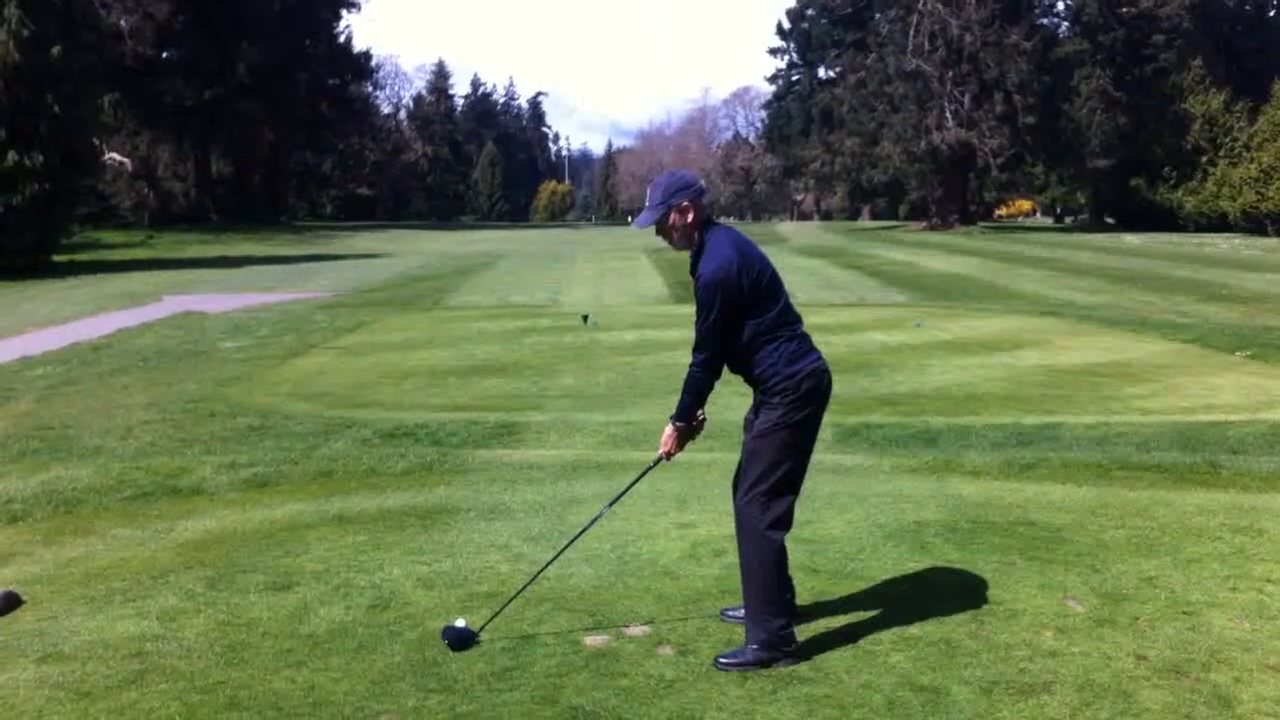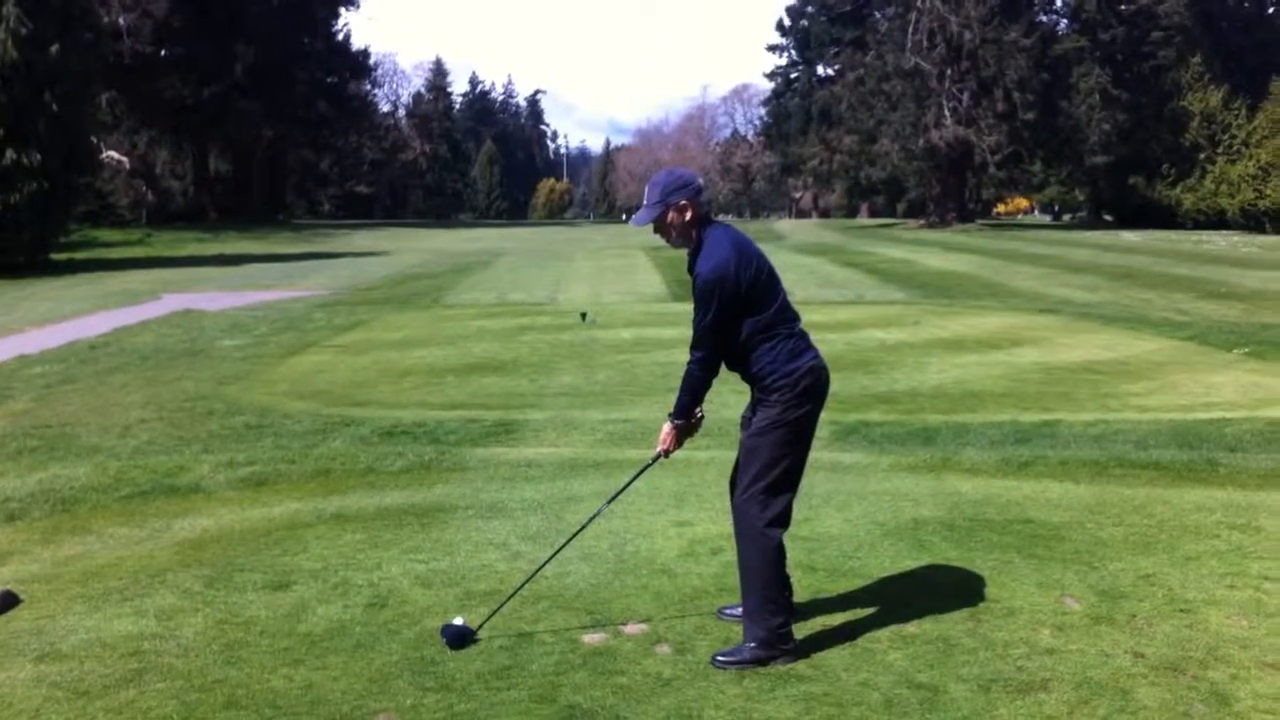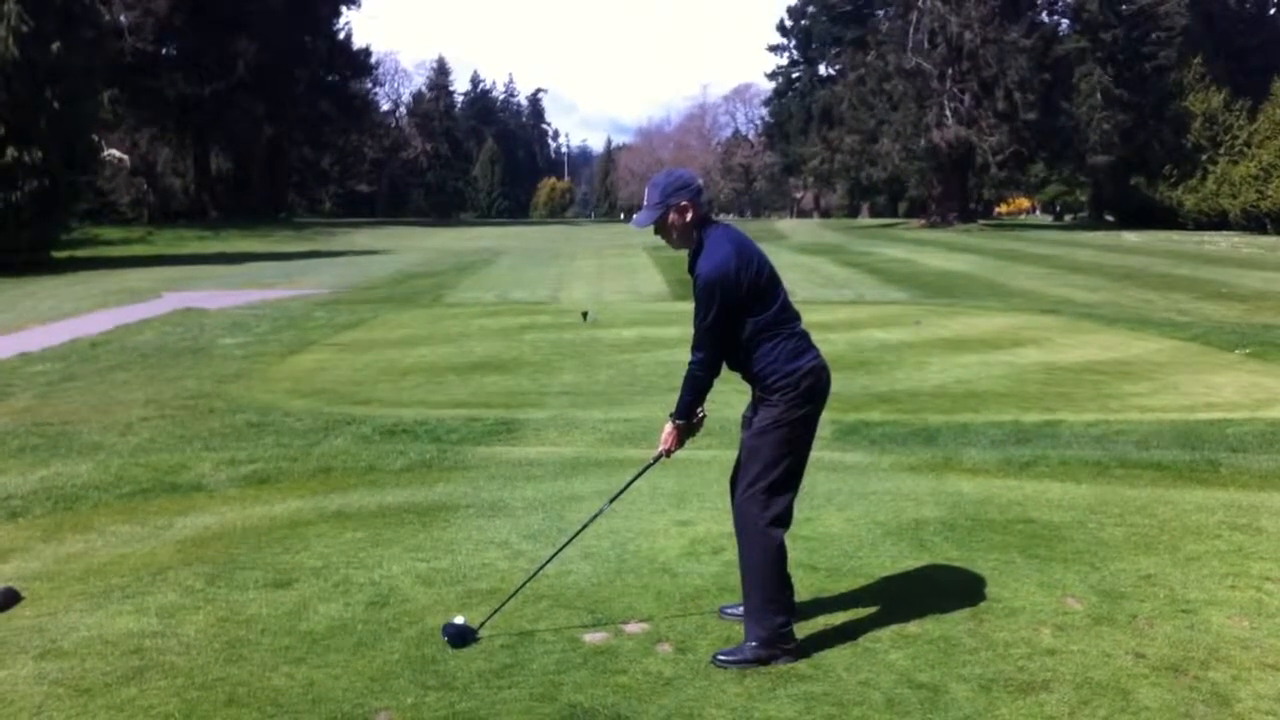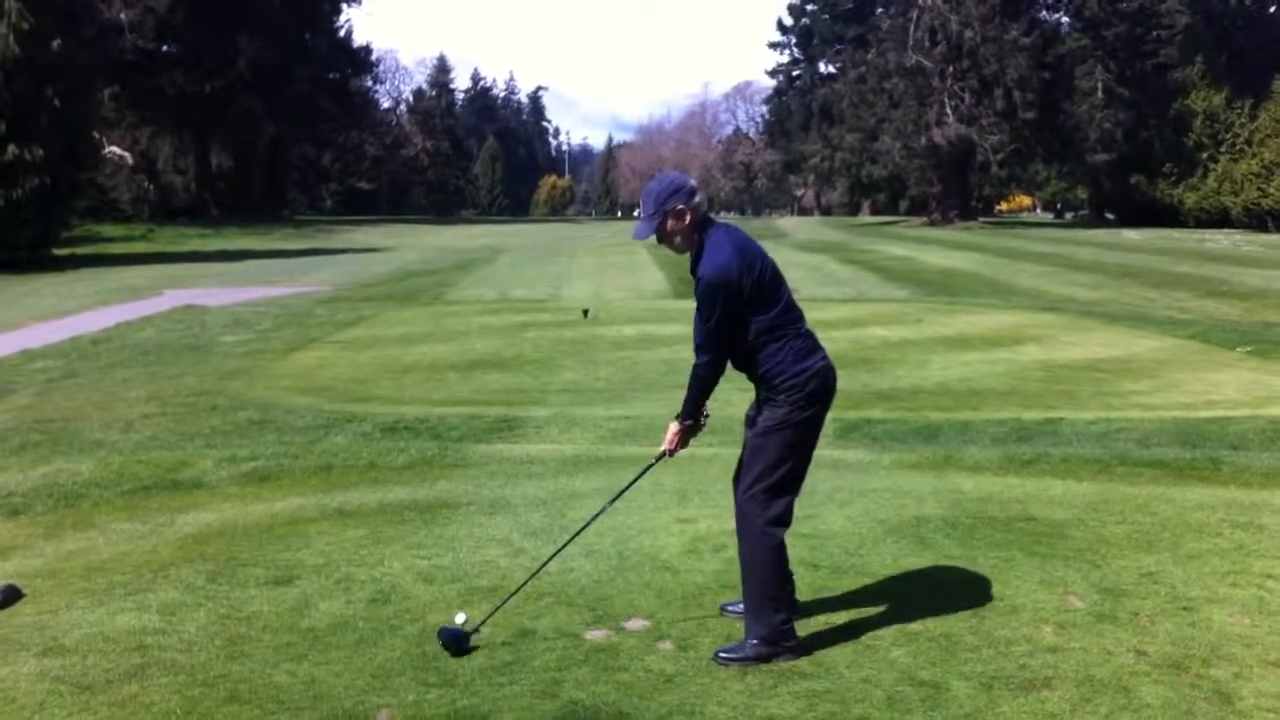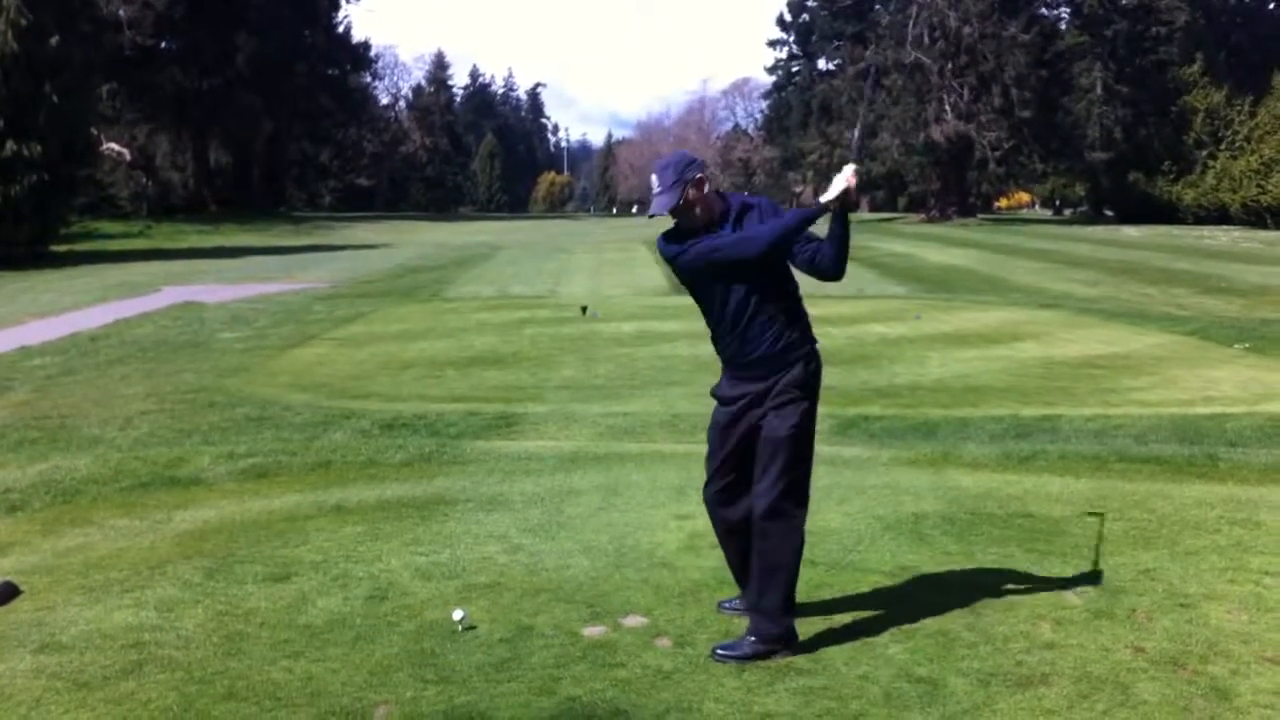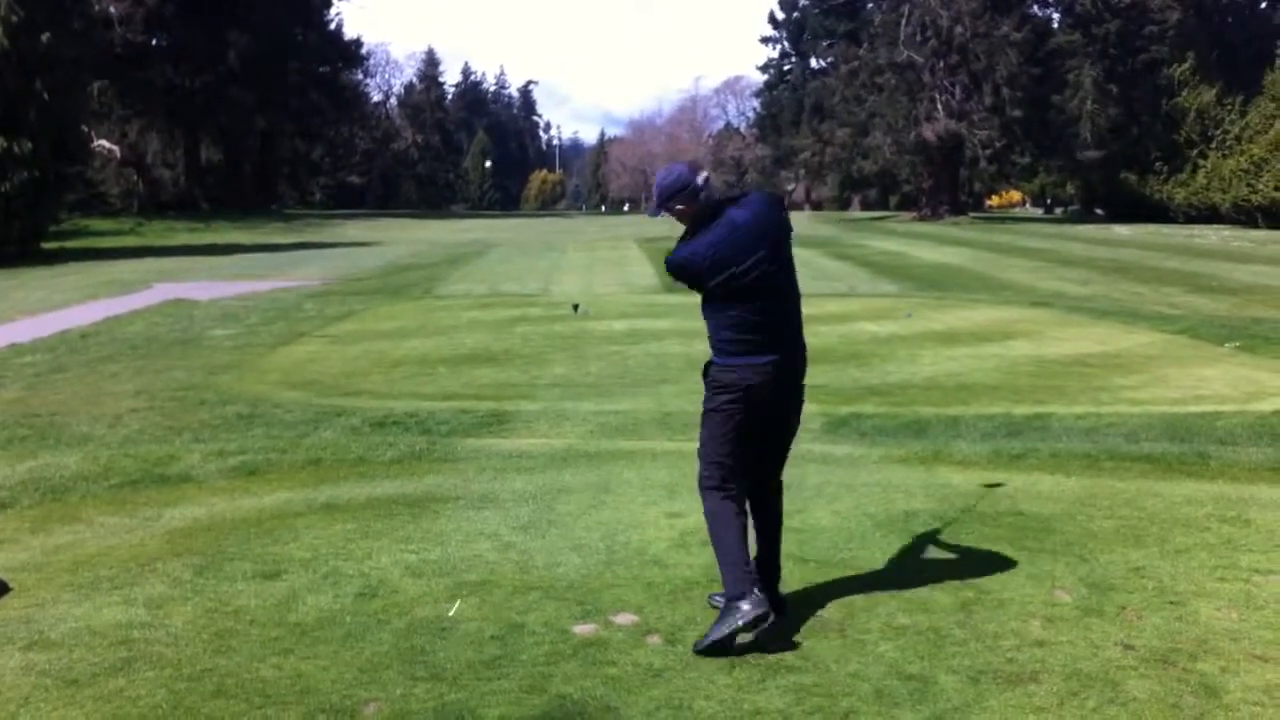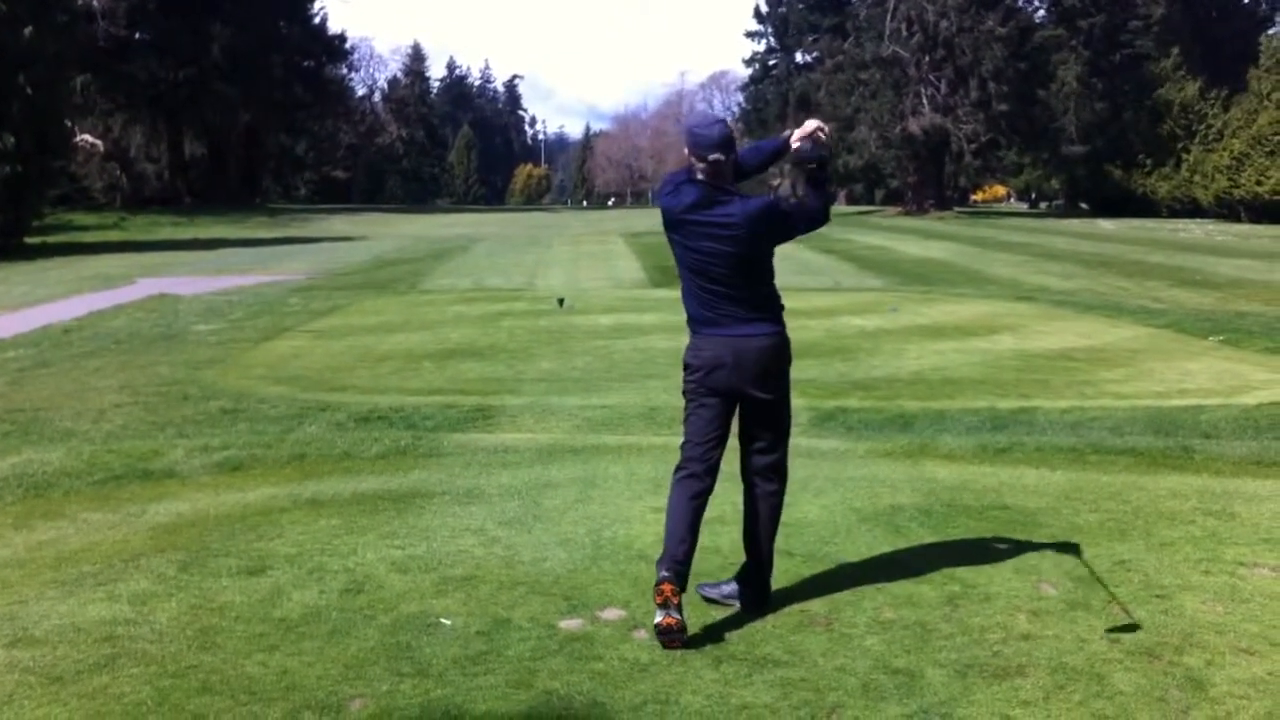
dt=0.7s
person 1, frame 1
left shoulder: (718, 264)
right shoulder: (722, 246)
left elbow: (709, 354)
right elbow: (716, 348)
left wrist: (680, 419)
right wrist: (692, 410)
left hip: (791, 388)
right hip: (786, 382)
left knee: (758, 505)
right knee: (753, 495)
left ankle: (772, 638)
right ankle: (771, 603)
person 1, frame 2
left shoulder: (716, 263)
right shoulder: (720, 243)
left elbow: (706, 352)
right elbow: (714, 346)
left wrist: (679, 418)
right wrist: (691, 408)
left hip: (788, 386)
right hip: (782, 380)
left knee: (756, 504)
right knee: (748, 493)
left ankle: (769, 636)
right ankle: (767, 601)
person 1, frame 3
left shoulder: (717, 263)
right shoulder: (720, 243)
left elbow: (708, 352)
right elbow: (715, 346)
left wrist: (680, 417)
right wrist: (692, 407)
left hip: (789, 386)
right hip: (781, 381)
left knee: (758, 504)
right knee: (748, 492)
left ankle: (771, 636)
right ankle: (768, 600)
person 1, frame 4
left shoulder: (719, 264)
right shoulder: (713, 246)
left elbow: (710, 352)
right elbow: (709, 339)
left wrist: (685, 417)
right wrist: (694, 408)
left hip: (797, 385)
right hip: (780, 382)
left knee: (759, 502)
right knee: (750, 490)
left ankle: (772, 633)
right ankle: (770, 595)
person 1, frame 5
left shoulder: (760, 210)
right shoulder: (676, 246)
left elbow: (827, 267)
right elbow: (755, 246)
left wrist: (840, 211)
right wrist: (820, 205)
left hip: (790, 377)
right hip: (737, 383)
left knee: (775, 502)
right knee: (723, 495)
left ankle: (772, 628)
right ankle: (759, 592)
person 1, frame 6
left shoulder: (685, 257)
right shoulder: (763, 212)
left hip: (736, 375)
right hip: (787, 365)
left knee: (719, 484)
right knee: (763, 478)
left ankle: (745, 595)
right ankle: (764, 585)
person 1, frame 7
left shoulder: (671, 199)
right shoulder: (758, 214)
left elbow: (724, 174)
right elbow: (818, 212)
left wrist: (786, 140)
right wrist: (806, 149)
left hip: (709, 353)
right hip: (765, 349)
left knee: (695, 468)
right knee: (764, 471)
left ankle: (671, 576)
right ankle: (754, 583)
